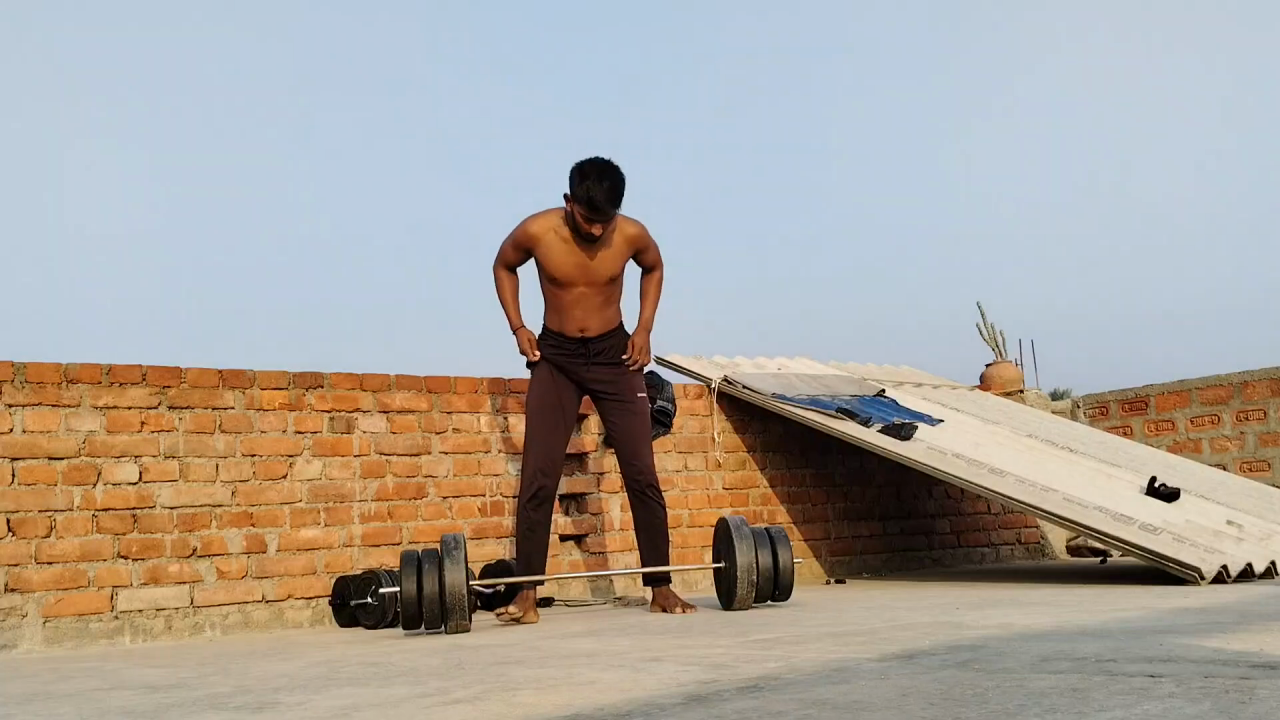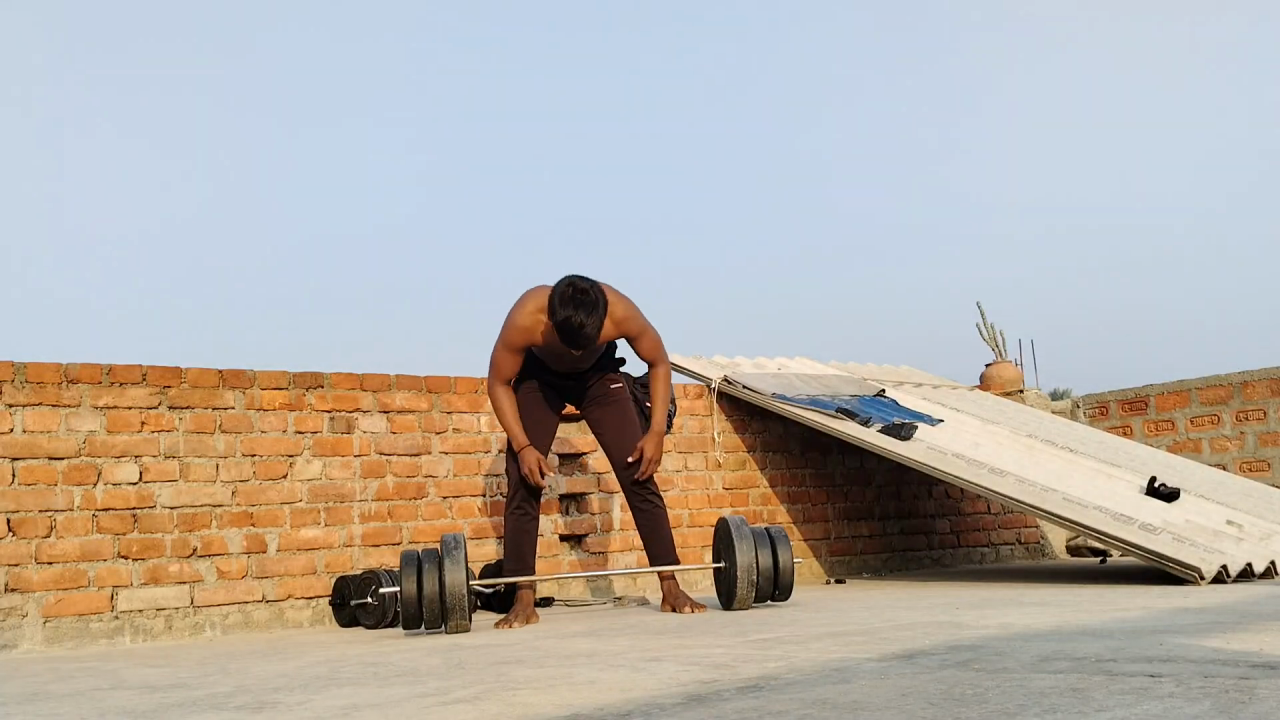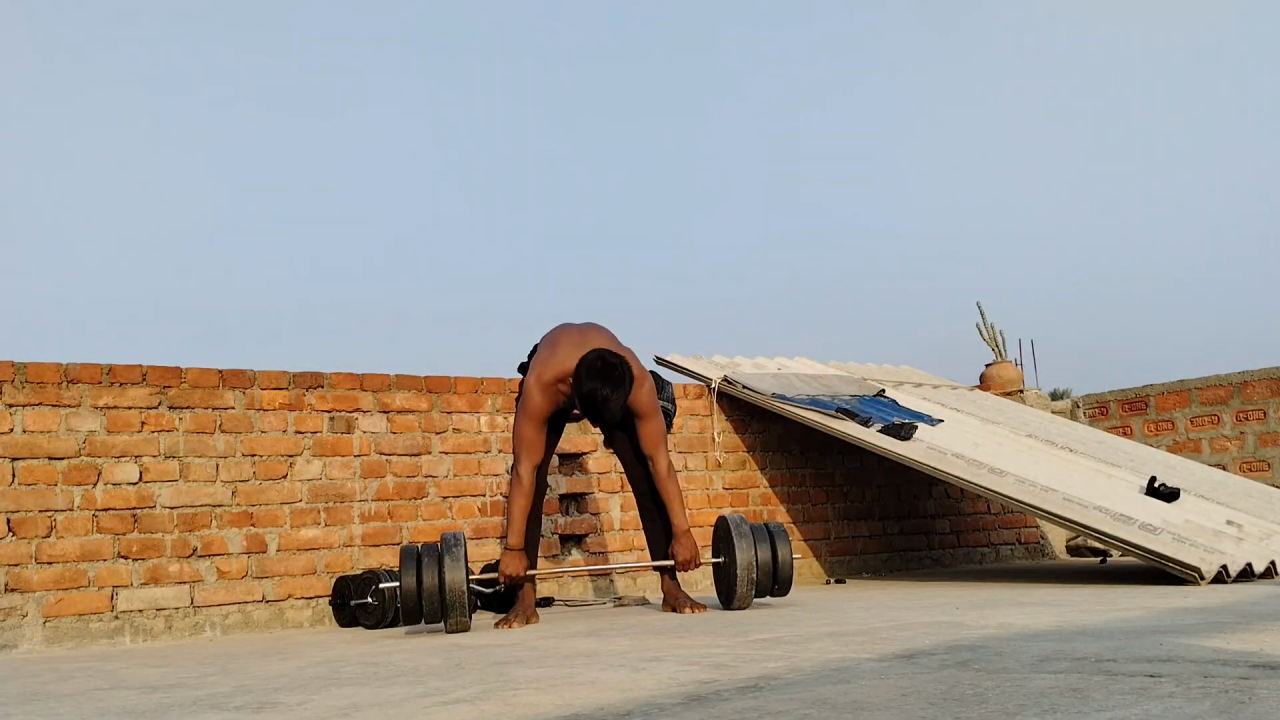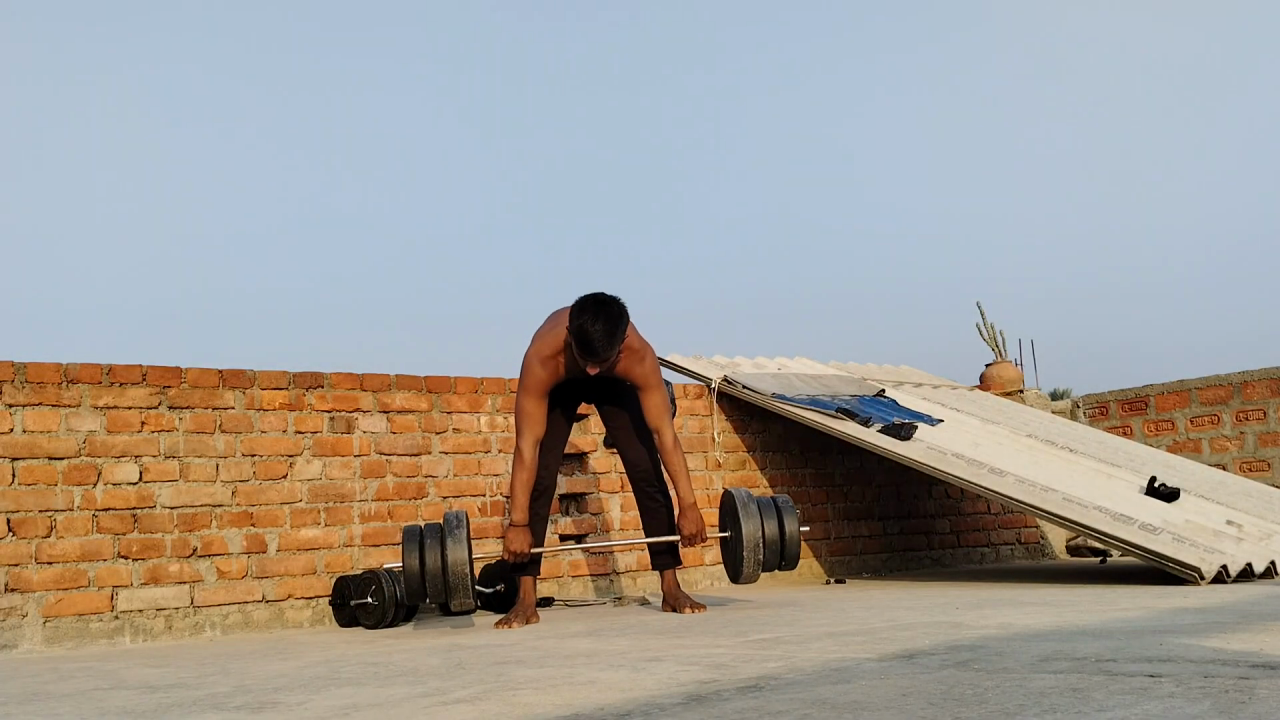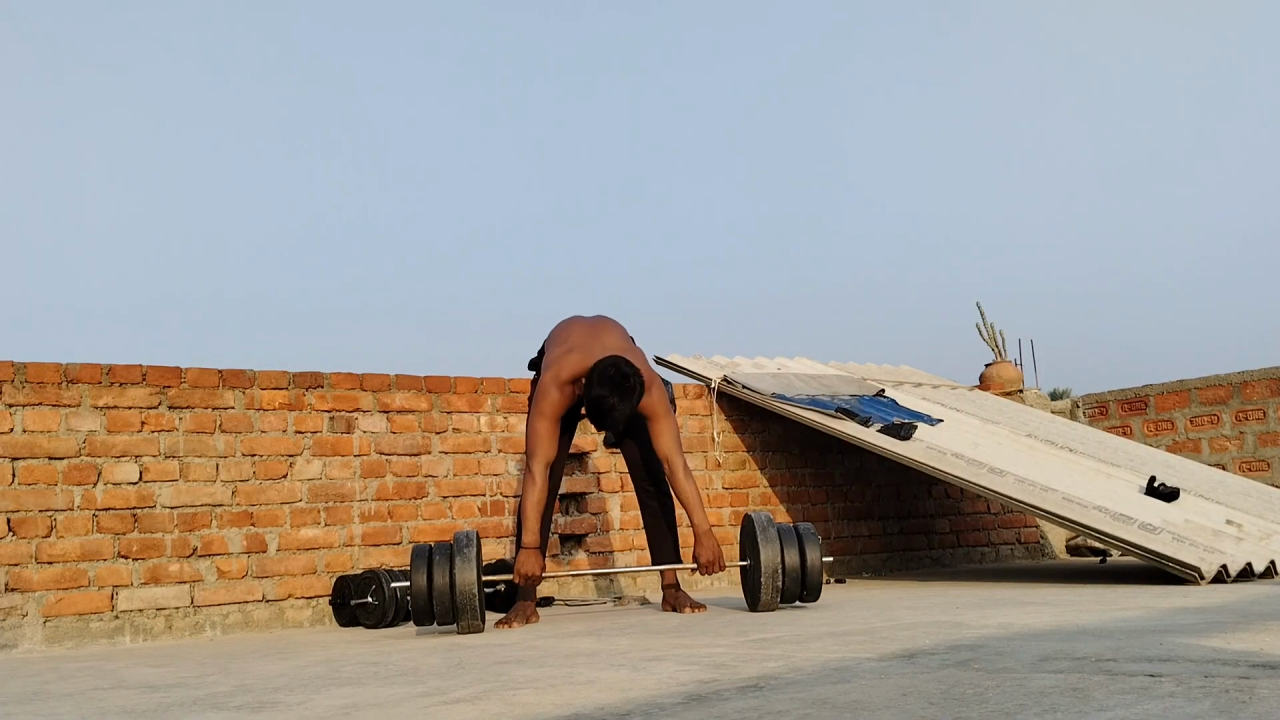
dt=0.5s
person 1, frame 1
left shoulder: (632, 234)
right shoulder: (535, 231)
left elbow: (654, 269)
right elbow: (503, 267)
left wrist: (644, 328)
right wrist: (518, 328)
left hip: (614, 355)
right hip: (554, 358)
left knee: (641, 474)
right knee: (539, 474)
left ankle: (661, 588)
right ankle: (528, 592)
person 1, frame 2
left shoulder: (621, 311)
right shoulder: (525, 319)
left elbow: (658, 362)
right elbow: (499, 384)
left wrist: (656, 432)
right wrist: (522, 446)
left hip: (601, 374)
right hip: (538, 378)
left knee: (637, 469)
right knee: (524, 480)
left ankle: (670, 588)
right ankle: (524, 599)
person 1, frame 3
left shoulder: (639, 384)
right shoulder: (542, 386)
left elbow: (659, 461)
right elbow: (525, 470)
left wrist: (682, 532)
right wrist: (514, 547)
left hip: (612, 377)
right hip: (554, 374)
left knee: (644, 472)
right knee: (534, 474)
left ankle: (671, 588)
right ankle: (525, 599)
person 1, frame 4
left shoulder: (639, 355)
right shoulder: (542, 358)
left elbow: (664, 433)
right elbow: (527, 445)
left wrist: (688, 506)
right wrist: (518, 522)
left hip: (615, 385)
right hip: (560, 385)
left knee: (646, 470)
right knee: (540, 477)
left ankle: (670, 588)
right ankle: (526, 599)
person 1, frame 5
left shoulder: (648, 387)
right shoulder: (556, 384)
left elbow: (674, 463)
right elbow: (537, 469)
left wrist: (704, 534)
right wrist: (530, 547)
left hip: (622, 381)
right hip: (566, 375)
left knee: (650, 472)
right knee: (548, 475)
left ankle: (671, 587)
right ankle: (526, 600)
